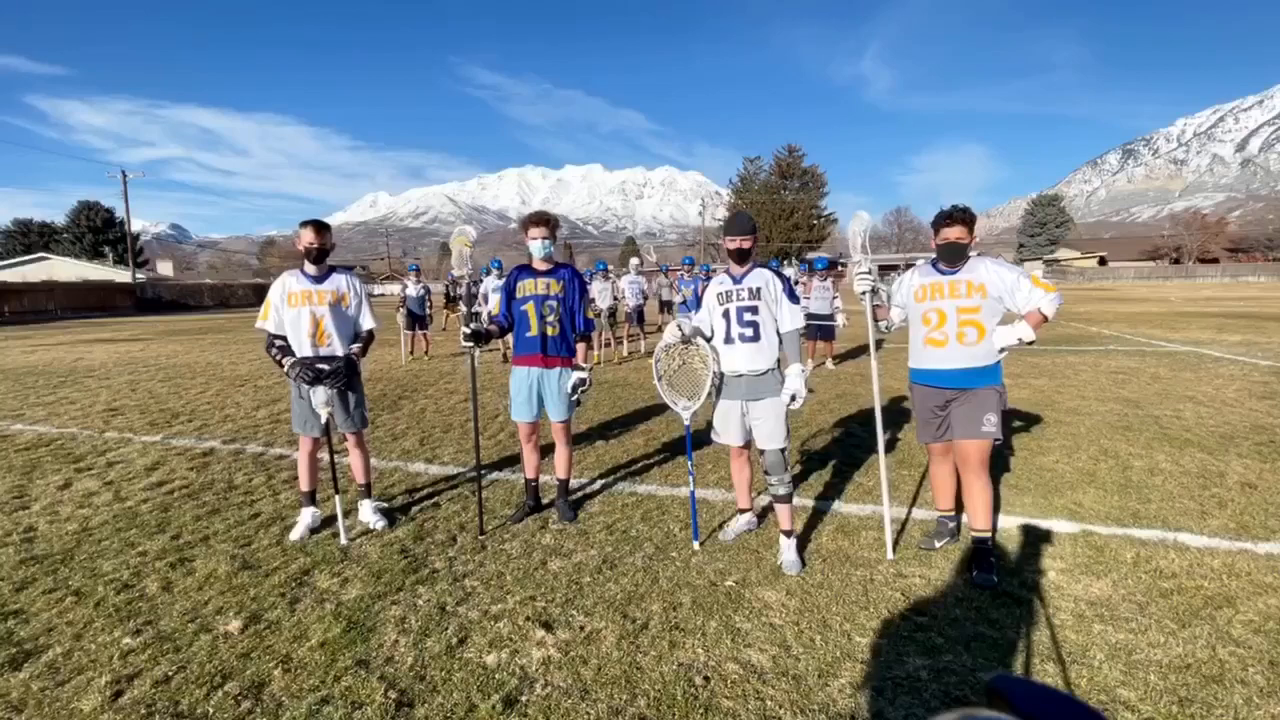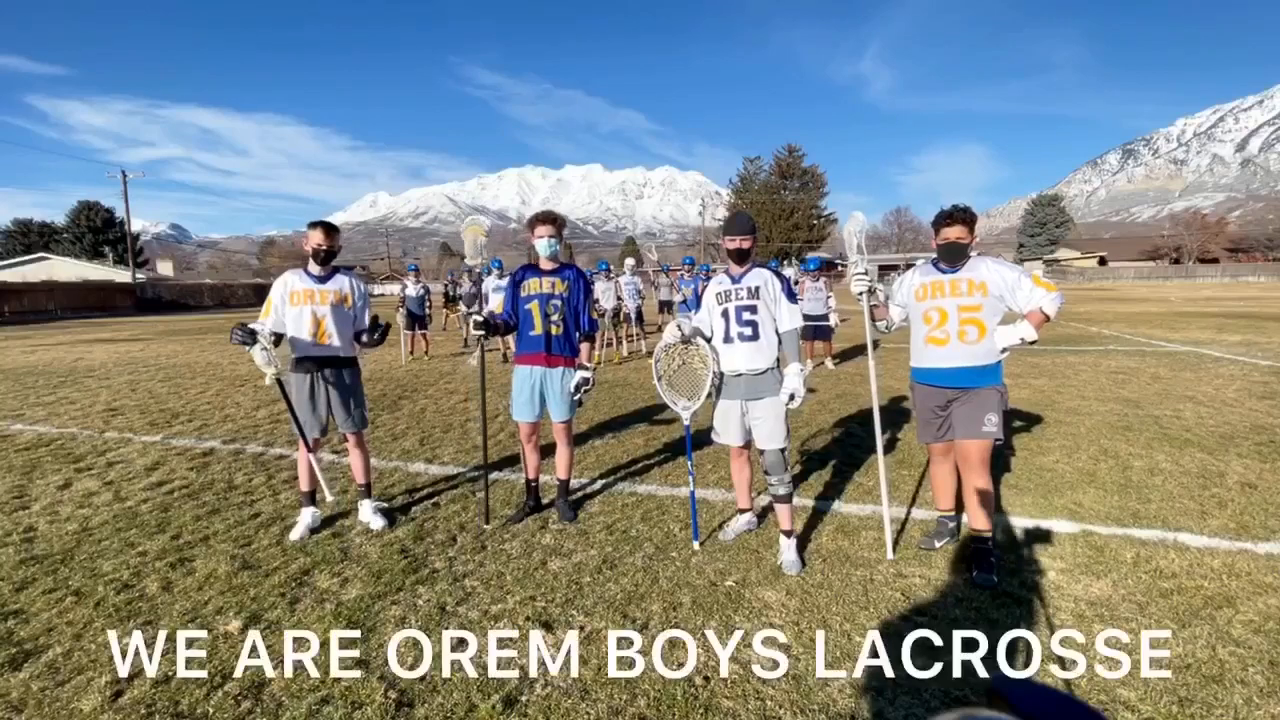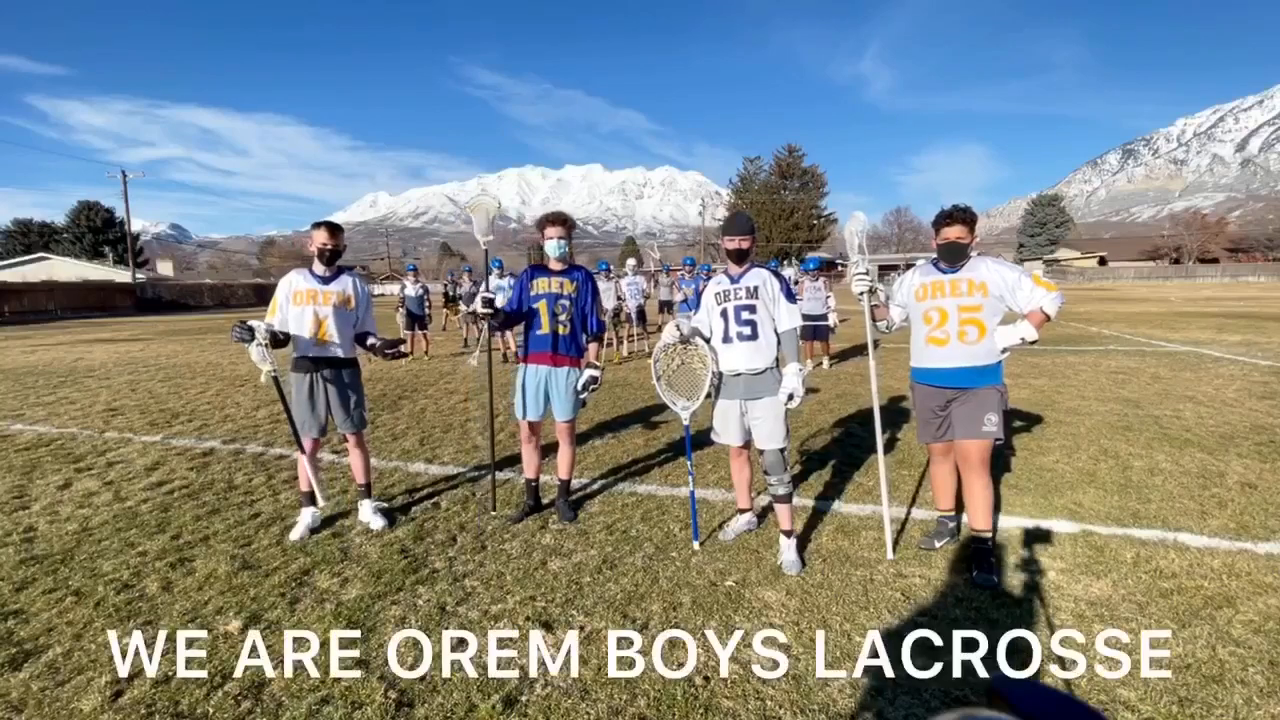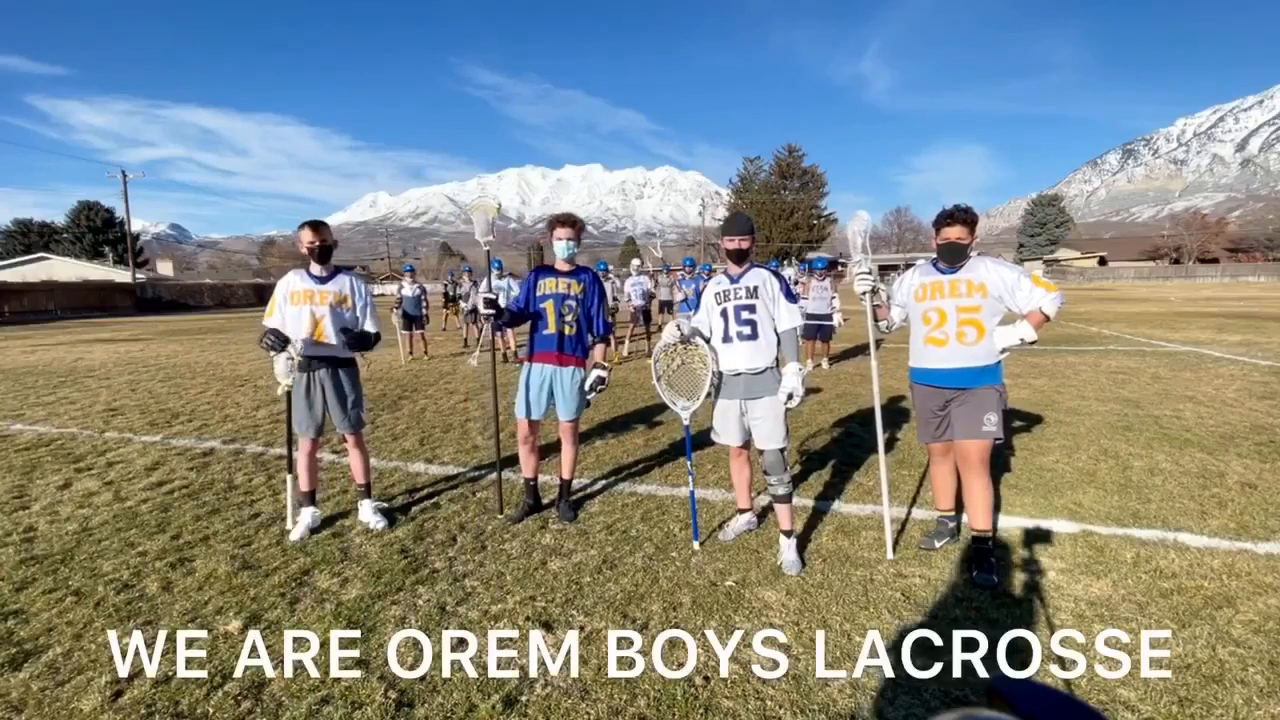
dt=0.4s
person 1, frame 1
left shoulder: (994, 273)
right shoulder: (913, 279)
left elbow: (1046, 297)
right elbow: (887, 320)
left wrist: (1015, 334)
right wrist: (872, 296)
left hip: (978, 383)
right hip: (927, 383)
left knee: (973, 463)
right knee: (939, 453)
left ankle: (982, 548)
right ankle: (946, 523)
person 1, frame 2
left shoulder: (995, 272)
right shoulder: (914, 278)
left elbow: (1048, 296)
right elbow: (887, 319)
left wrist: (1018, 334)
right wrist: (870, 297)
left hip: (979, 383)
right hip: (929, 383)
left knee: (974, 462)
right knee: (940, 453)
left ankle: (983, 547)
right ankle: (947, 523)
person 1, frame 3
left shoulder: (995, 272)
right shoulder: (914, 278)
left elbow: (1048, 296)
right elbow: (888, 319)
left wrist: (1018, 333)
right wrist: (871, 296)
left hip: (979, 383)
right hip: (929, 383)
left knee: (974, 462)
right knee: (940, 453)
left ankle: (983, 547)
right ankle: (947, 523)
person 1, frame 4
left shoulder: (995, 273)
right shoulder: (914, 278)
left elbow: (1048, 297)
right elbow: (888, 320)
left wrist: (1018, 334)
right wrist: (873, 296)
left hip: (978, 383)
right hip: (928, 383)
left knee: (974, 462)
right knee: (940, 453)
left ankle: (983, 547)
right ankle: (947, 523)
person 2, frame 1
left shoulder: (772, 280)
right shoulder: (714, 286)
left elbow: (789, 328)
right elbow: (705, 327)
left wrist: (795, 371)
right wrist: (684, 329)
left hip: (766, 382)
right hip: (729, 383)
left knee: (774, 459)
right knee: (737, 450)
left ankle: (787, 539)
right ankle: (745, 514)
person 2, frame 2
left shoulder: (771, 280)
right shoulder: (714, 287)
left elbow: (788, 328)
right elbow: (705, 329)
left wrist: (794, 371)
right wrist: (684, 329)
left hip: (766, 381)
right hip: (728, 383)
left knee: (774, 459)
right knee: (737, 451)
left ankle: (787, 539)
right ankle: (745, 514)
person 2, frame 3
left shoulder: (770, 279)
right shoulder: (712, 287)
left elbow: (787, 328)
right elbow: (704, 328)
left wrist: (793, 370)
right wrist: (683, 328)
left hip: (765, 381)
right hip: (727, 382)
left knee: (774, 459)
right knee: (737, 450)
left ankle: (787, 539)
right ankle: (745, 514)
person 2, frame 4
left shoulder: (769, 279)
right shoulder: (712, 287)
left elbow: (787, 327)
right elbow: (704, 330)
left wrist: (793, 370)
right wrist: (683, 328)
left hip: (765, 381)
right hip: (727, 382)
left knee: (774, 459)
right knee: (737, 450)
left ankle: (787, 539)
right ankle: (745, 514)
person 3, frame 1
left shoulder: (348, 282)
right shoulder: (285, 284)
left elbow: (366, 331)
right elbow: (273, 339)
left wrist: (350, 360)
right wrist: (292, 366)
left hip: (342, 371)
right hip: (306, 374)
left knee: (355, 438)
right knee: (308, 442)
left ankle: (366, 504)
right ankle: (308, 511)
person 3, frame 2
left shoulder: (352, 284)
right shoulder: (287, 283)
left elbow: (361, 334)
right elbow: (272, 332)
left wrist: (373, 336)
right wrist: (250, 335)
left hip: (344, 368)
right hip: (305, 371)
left knee: (355, 438)
right knee: (308, 442)
left ankle: (366, 504)
right ankle: (308, 511)
person 3, frame 3
left shoulder: (355, 284)
right shoulder: (291, 282)
left elbow: (362, 333)
right elbow: (280, 334)
left wrist: (380, 346)
right wrist: (256, 334)
left hip: (344, 369)
right hip: (306, 370)
left knee: (355, 437)
right knee: (308, 442)
left ankle: (366, 504)
right ankle: (308, 511)
person 3, frame 4
left shoulder: (353, 284)
right shoulder: (288, 283)
left elbow: (371, 335)
right elbow: (277, 331)
left wrist: (362, 339)
right wrist: (270, 339)
left hip: (342, 369)
right hip: (305, 370)
left knee: (354, 437)
right knee: (307, 442)
left ankle: (366, 504)
right ankle: (308, 511)
person 4, frame 1
left shoulder: (569, 276)
right shoulder: (516, 277)
left elbow: (582, 327)
right elbow: (504, 321)
left wrist: (582, 367)
right wrist: (484, 333)
left hip: (560, 366)
right hip: (524, 365)
left knee: (561, 432)
right knee: (527, 434)
left ankle: (562, 497)
right ankle: (532, 498)
person 4, frame 2
left shoulder: (574, 276)
right shoulder: (521, 276)
left elbow: (586, 327)
right elbow: (510, 320)
left wrist: (585, 367)
right wrist: (491, 326)
left hip: (562, 365)
right hip: (526, 364)
left knee: (562, 432)
right knee: (527, 434)
left ankle: (562, 497)
right ankle: (532, 498)
person 4, frame 3
left shoulder: (582, 277)
right shoulder: (530, 275)
left elbow: (593, 327)
right elbow: (512, 316)
left wrist: (593, 366)
right wrist: (494, 312)
left hip: (567, 365)
right hip: (532, 363)
left knee: (565, 432)
right knee: (528, 432)
left ankle: (563, 497)
right ankle: (532, 498)
person 4, frame 4
left shoulder: (588, 279)
right shoulder: (536, 276)
left elbow: (600, 328)
right elbow: (519, 313)
left wrist: (600, 366)
right wrist: (498, 311)
left hip: (572, 365)
right hip: (536, 362)
left knee: (569, 432)
right knee: (526, 432)
left ankle: (564, 497)
right ankle: (531, 497)
